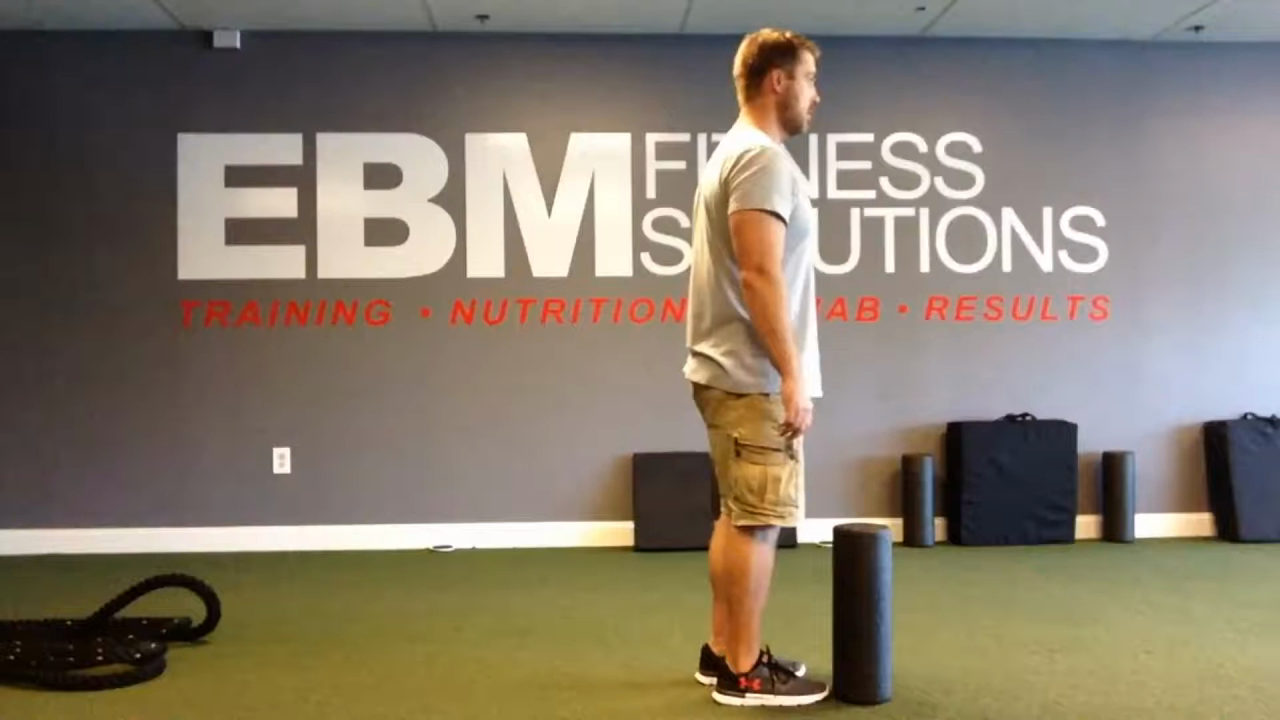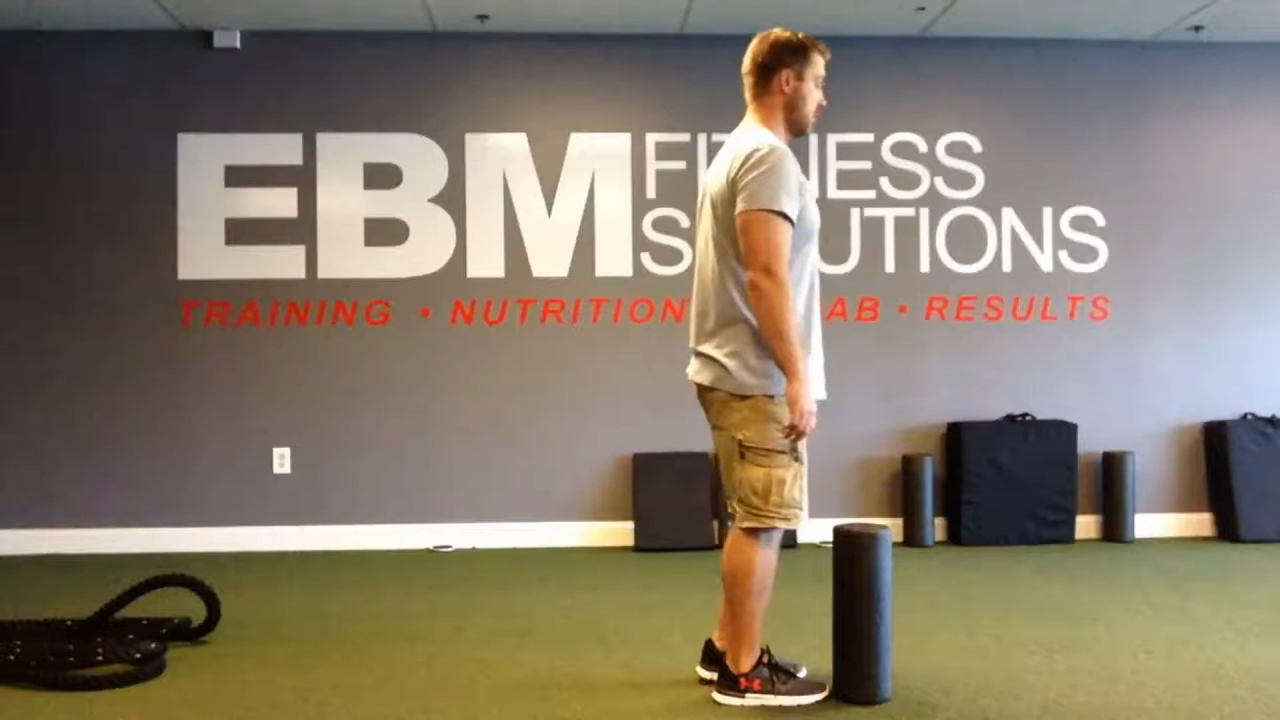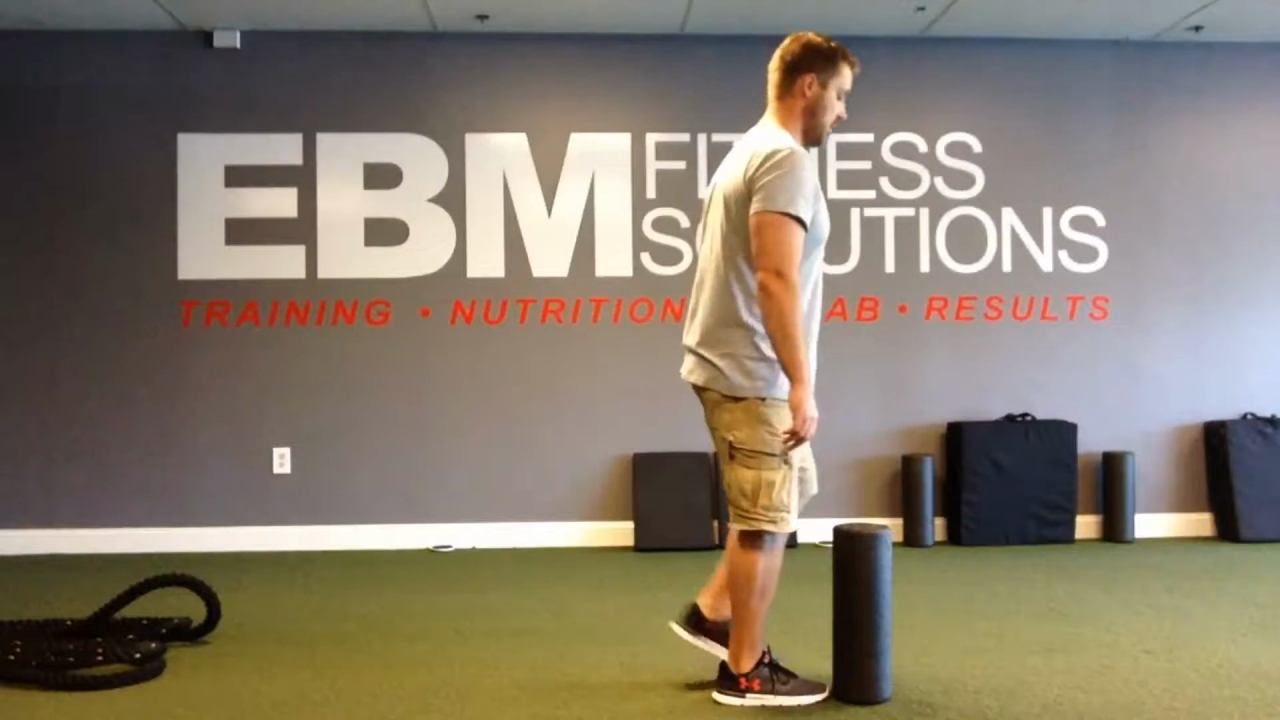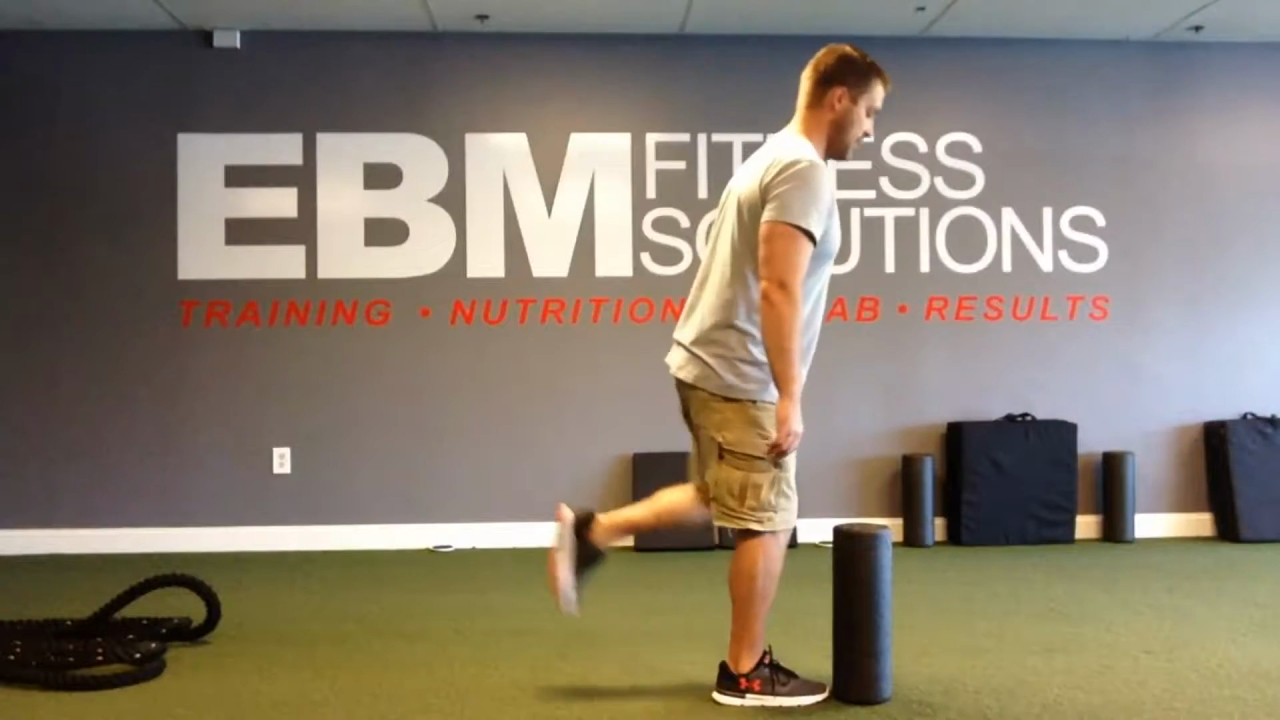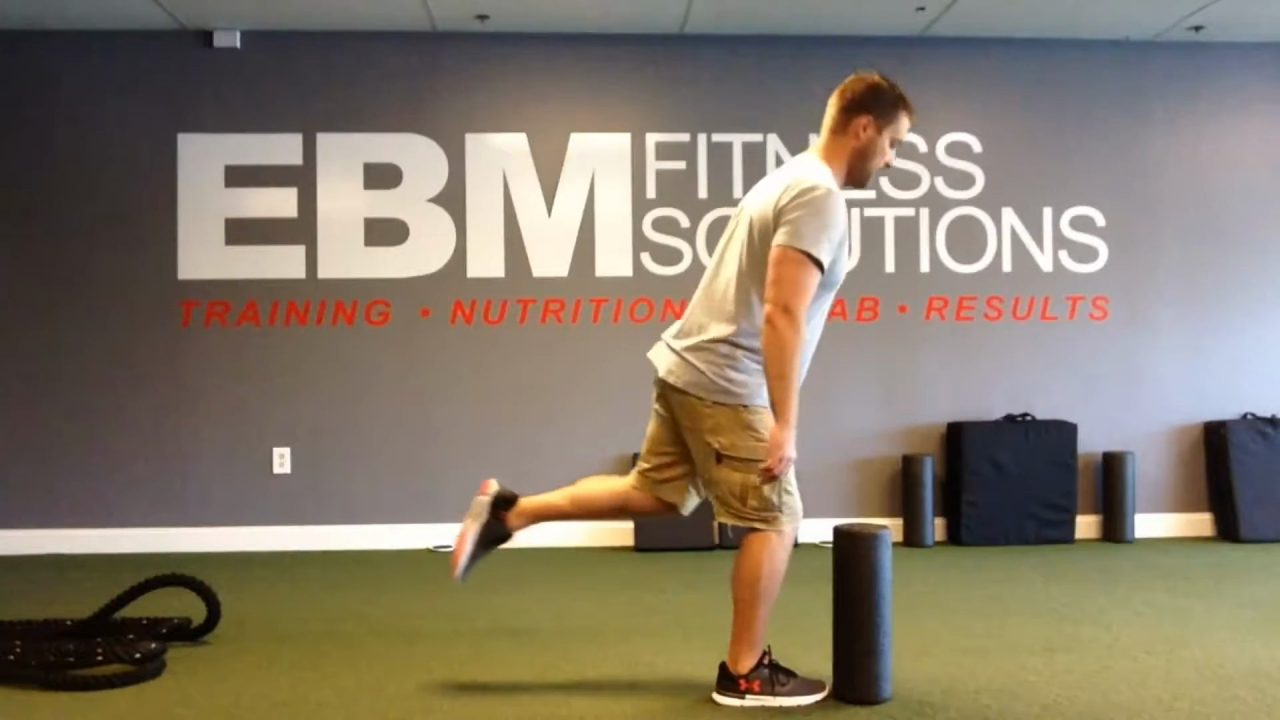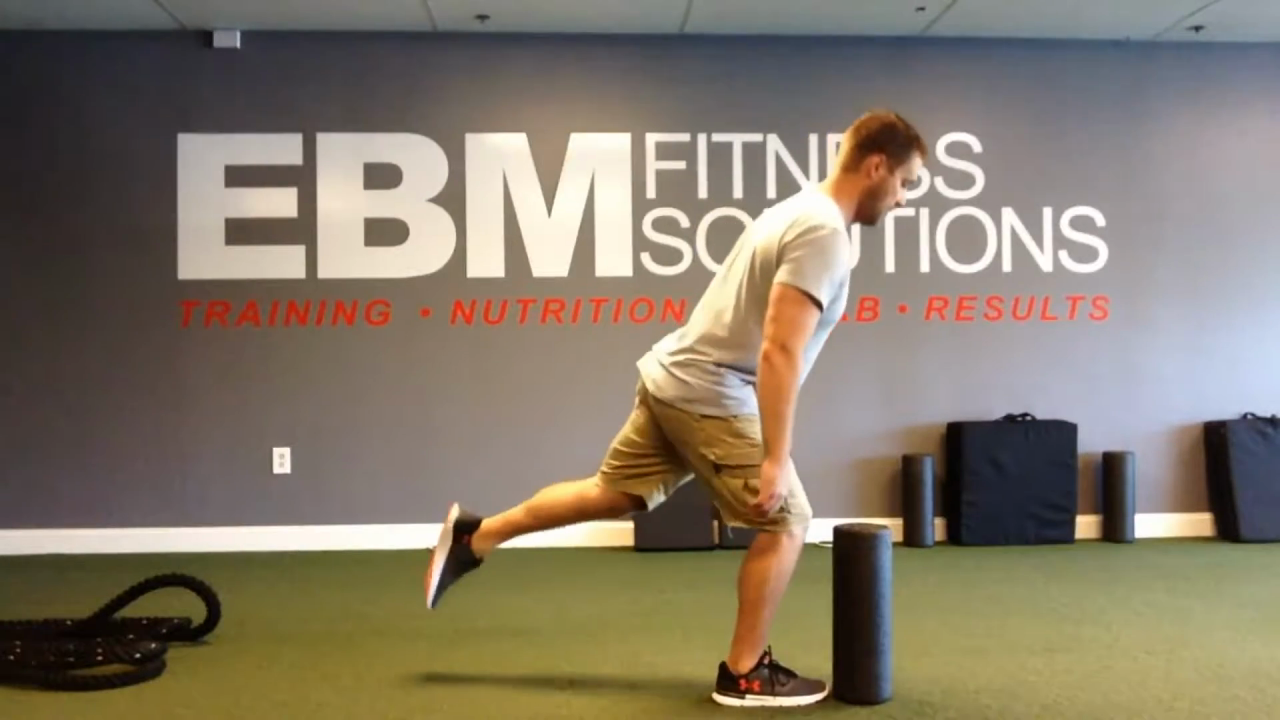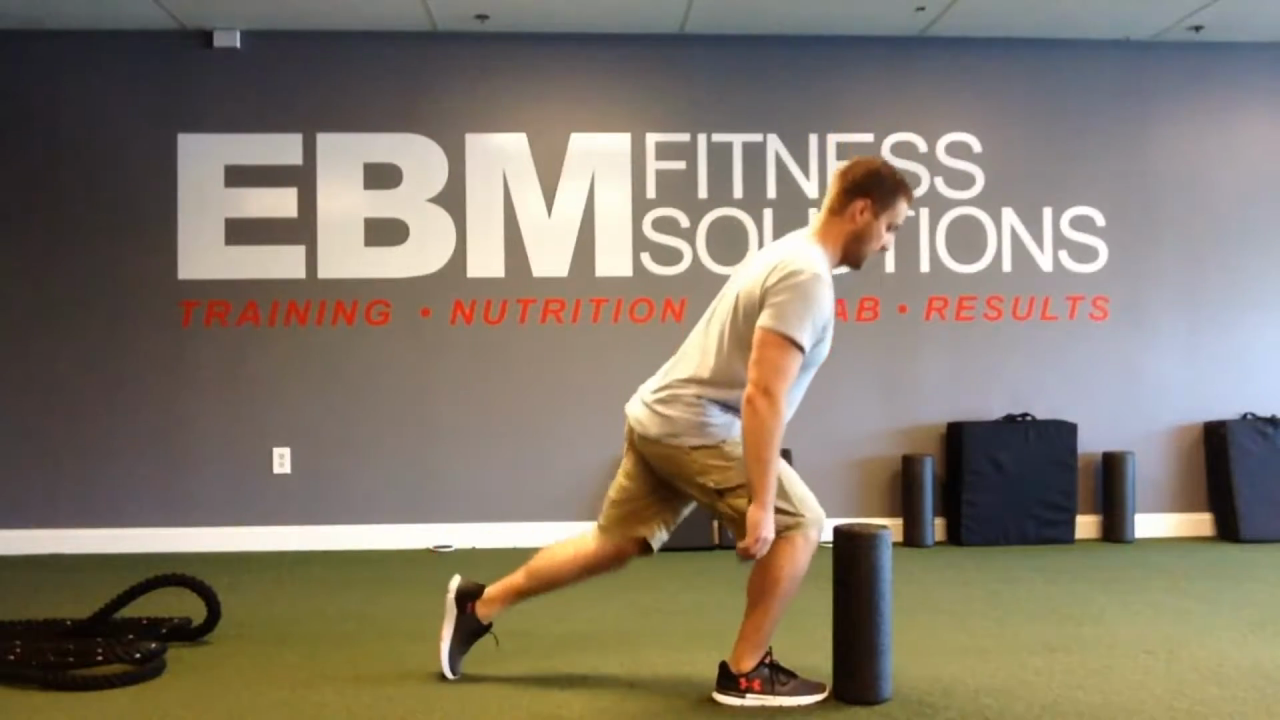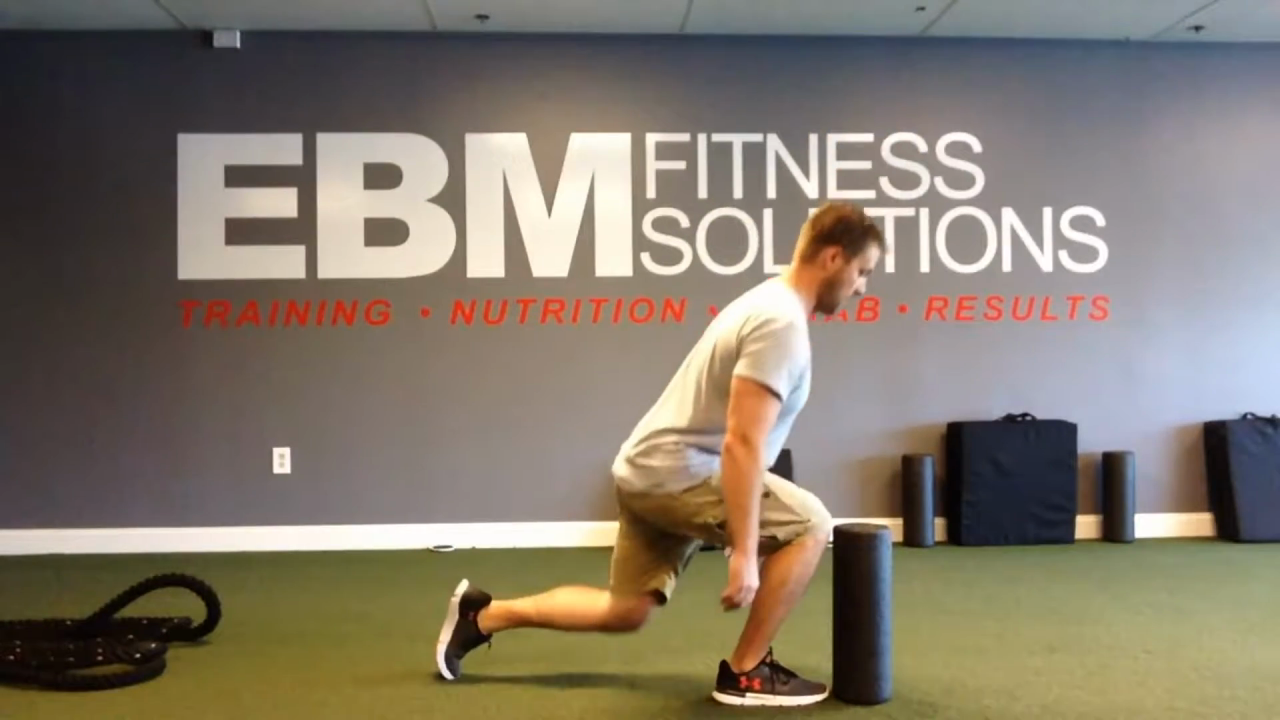
dt=0.3s
person 1, frame 1
left shoulder: (736, 154)
right shoulder: (761, 157)
right elbow: (759, 277)
right wrist: (792, 375)
left hip: (729, 370)
right hip: (753, 376)
left knee: (738, 516)
right knee: (758, 519)
left ankle: (724, 649)
right ankle: (745, 671)
person 1, frame 2
left shoulder: (738, 153)
right shoulder: (767, 156)
right elbow: (766, 277)
right wrist: (797, 379)
left hip: (732, 369)
right hip: (755, 377)
left knee: (751, 517)
right knee: (765, 520)
left ankle: (727, 647)
right ankle: (743, 672)
person 1, frame 3
left shoulder: (749, 152)
right shoulder: (784, 158)
right elbow: (776, 280)
right wrist: (801, 384)
left hip: (737, 367)
right hip: (750, 374)
left knee: (784, 497)
right knee: (766, 519)
left ankle: (713, 612)
right ankle: (744, 671)
person 1, frame 4
left shoulder: (775, 157)
right shoulder: (804, 169)
right elbow: (776, 291)
right wrist: (788, 400)
left hip: (709, 360)
right hip: (734, 374)
left knee: (719, 498)
right knee: (765, 520)
left ankle: (589, 535)
right ankle: (744, 674)
person 1, frame 5
left shoulder: (791, 178)
right shoulder: (820, 197)
right elbow: (781, 315)
left wrist: (775, 415)
right wrist: (784, 424)
left hip: (690, 366)
right hip: (722, 380)
left knee: (653, 493)
right knee: (774, 519)
left ankle: (509, 512)
right ankle: (746, 673)
person 1, frame 6
left shoulder: (802, 210)
right shoulder: (825, 233)
right elbow: (780, 353)
right wrist: (775, 460)
left hip: (672, 379)
right hip: (708, 394)
left knee: (608, 495)
right knee: (786, 521)
left ankle: (471, 540)
right ankle: (746, 674)
person 1, frame 7
left shoulder: (790, 253)
right shoulder: (807, 276)
right elbow: (762, 396)
right wrist: (761, 503)
left hip: (659, 418)
right hip: (691, 427)
left knee: (611, 547)
right knee: (799, 526)
left ankle: (478, 606)
right ankle: (746, 673)
person 1, frame 8
left shoulder: (766, 303)
right shoulder: (781, 323)
right elbow: (743, 444)
right wrist: (745, 552)
left hip: (650, 470)
right hip: (676, 471)
left knee: (625, 611)
right knee: (809, 526)
left ankle: (480, 615)
right ankle: (747, 673)
